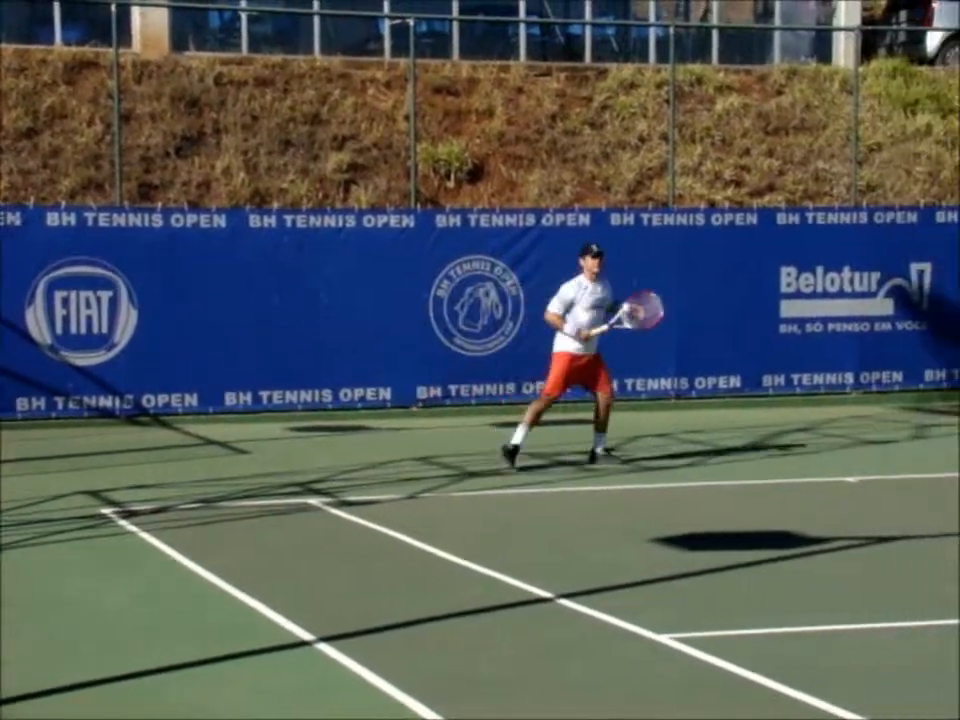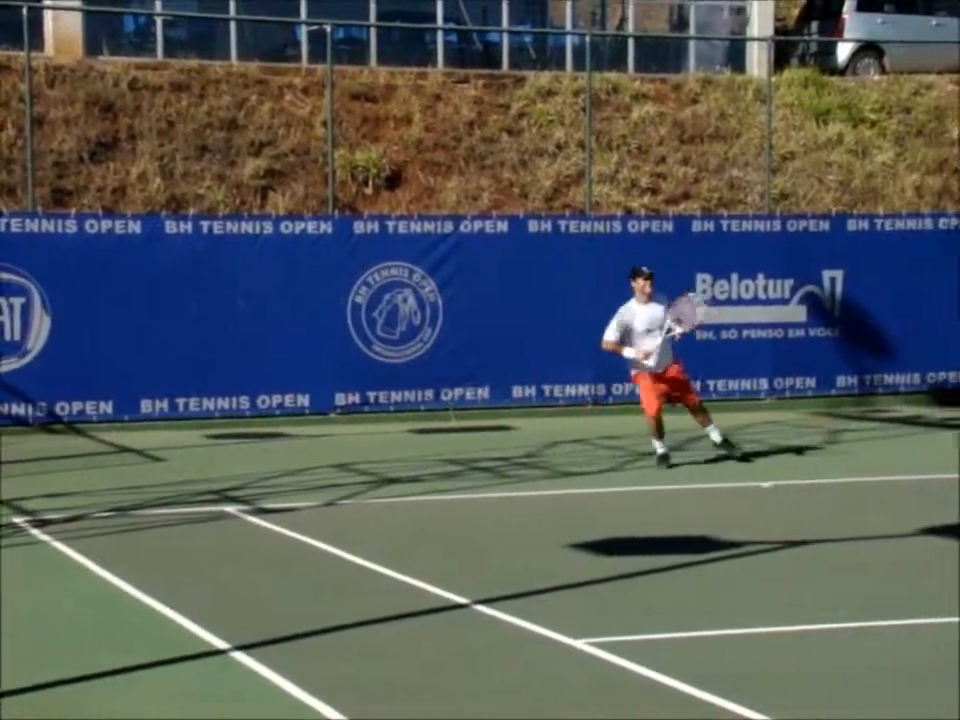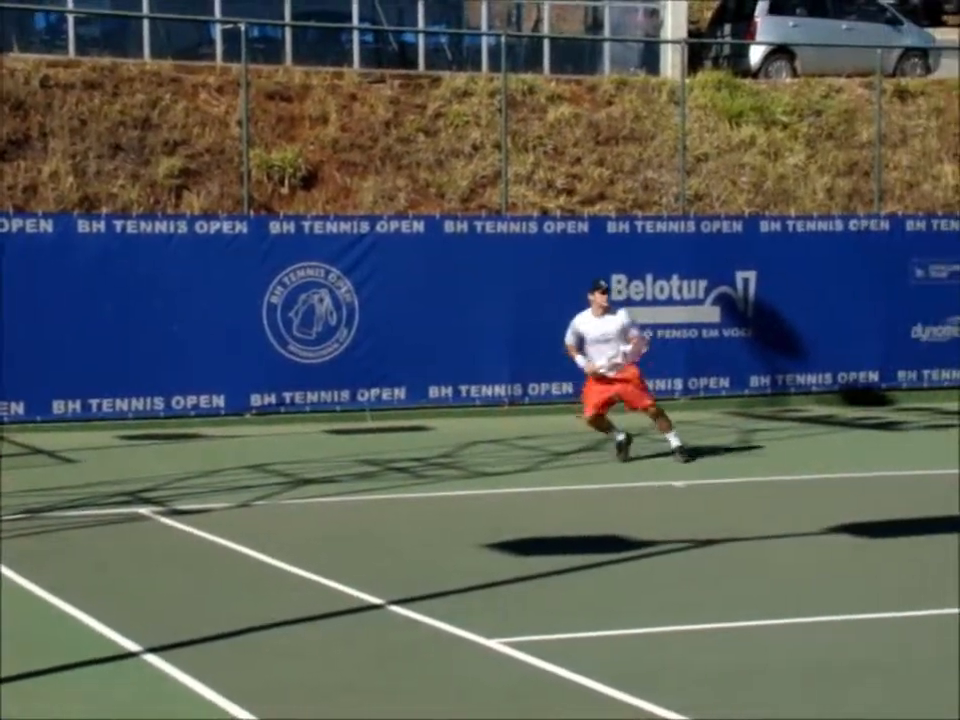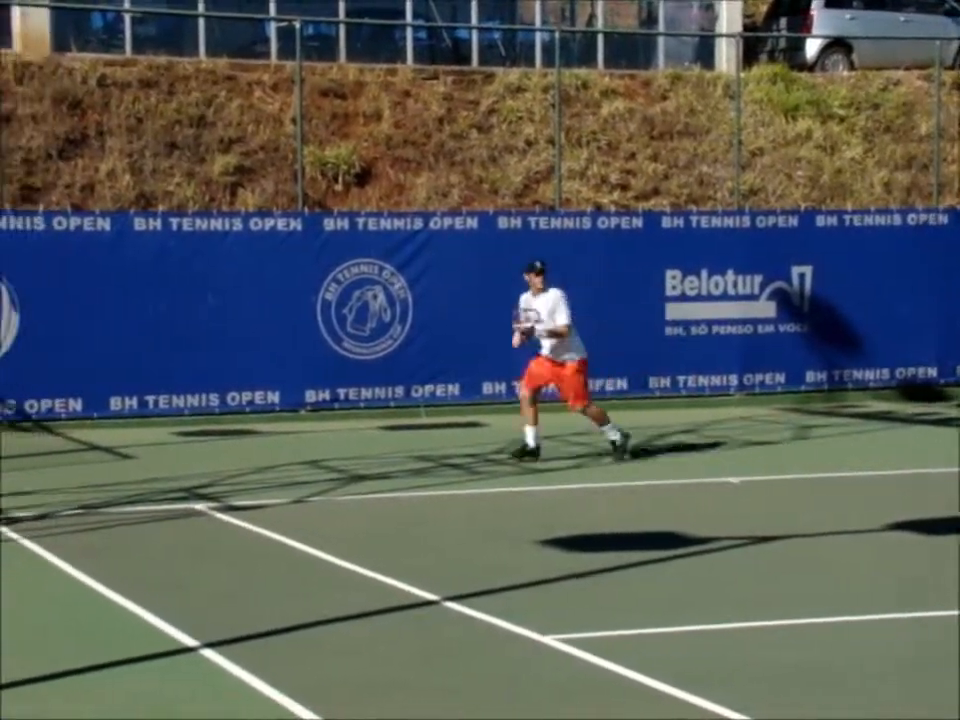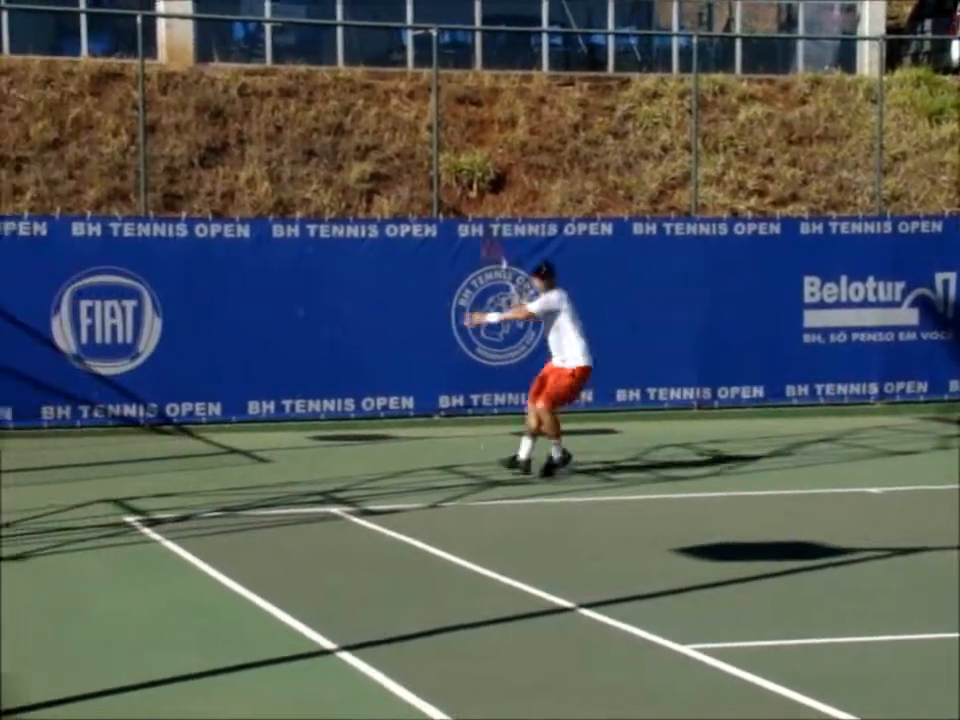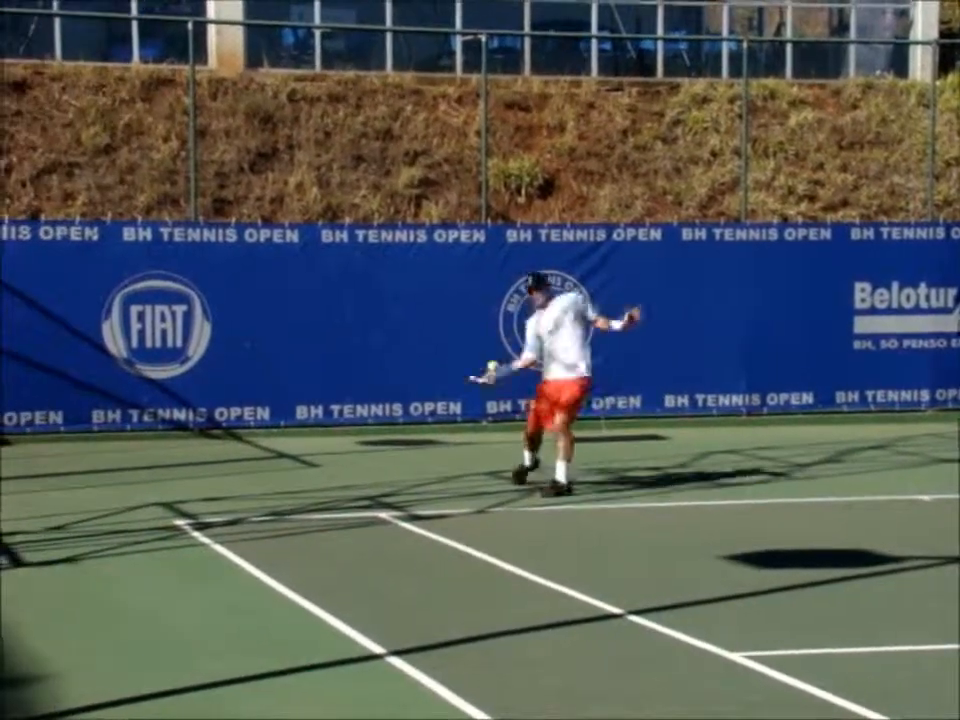
dt=0.5s
person 1, frame 1
left shoulder: (605, 285)
right shoulder: (572, 287)
left elbow: (607, 310)
right elbow: (550, 315)
right wrist: (575, 331)
left hip: (590, 353)
right hip: (566, 352)
left knee: (606, 398)
right knee: (547, 398)
left ankle: (599, 449)
right ankle: (514, 444)
person 1, frame 2
left shoulder: (662, 303)
right shoulder: (625, 313)
right elbow: (606, 344)
right wrist: (632, 353)
left hip: (670, 367)
right hip: (644, 372)
left knee: (696, 405)
right knee: (653, 412)
left ankle: (720, 441)
right ankle: (661, 451)
person 1, frame 3
left shoulder: (621, 316)
right shoulder: (579, 321)
left elbow: (638, 338)
right elbow: (569, 344)
left wrist: (635, 347)
right wrist: (583, 362)
left hip: (625, 371)
right hip: (599, 376)
left knee: (651, 408)
right knee: (590, 417)
left ankle: (676, 446)
right ankle: (620, 438)
person 1, frame 4
left shoulder: (556, 296)
right shoulder: (525, 299)
left elbow: (565, 331)
right elbow: (523, 323)
left wrist: (534, 329)
right wrist: (520, 333)
left hip: (571, 358)
right hip: (547, 357)
left knee: (581, 405)
right knee: (525, 393)
left ankle: (617, 438)
right ankle: (532, 445)
person 1, frame 5
left shoulder: (556, 296)
right shoulder: (546, 299)
left elbow: (523, 313)
left wrist: (487, 317)
left hip: (576, 364)
right hip: (559, 363)
left knee: (543, 407)
right knee: (534, 406)
left ankle: (558, 455)
right ankle: (523, 458)
person 1, frame 6
left shoulder: (573, 300)
right shoulder: (533, 323)
left elbow: (597, 321)
right elbow: (530, 359)
left wrist: (621, 323)
right wrist: (502, 371)
left hip: (577, 378)
right hip: (551, 380)
left knee: (561, 422)
right knee: (532, 429)
left ankle: (562, 481)
right ankle: (529, 461)
